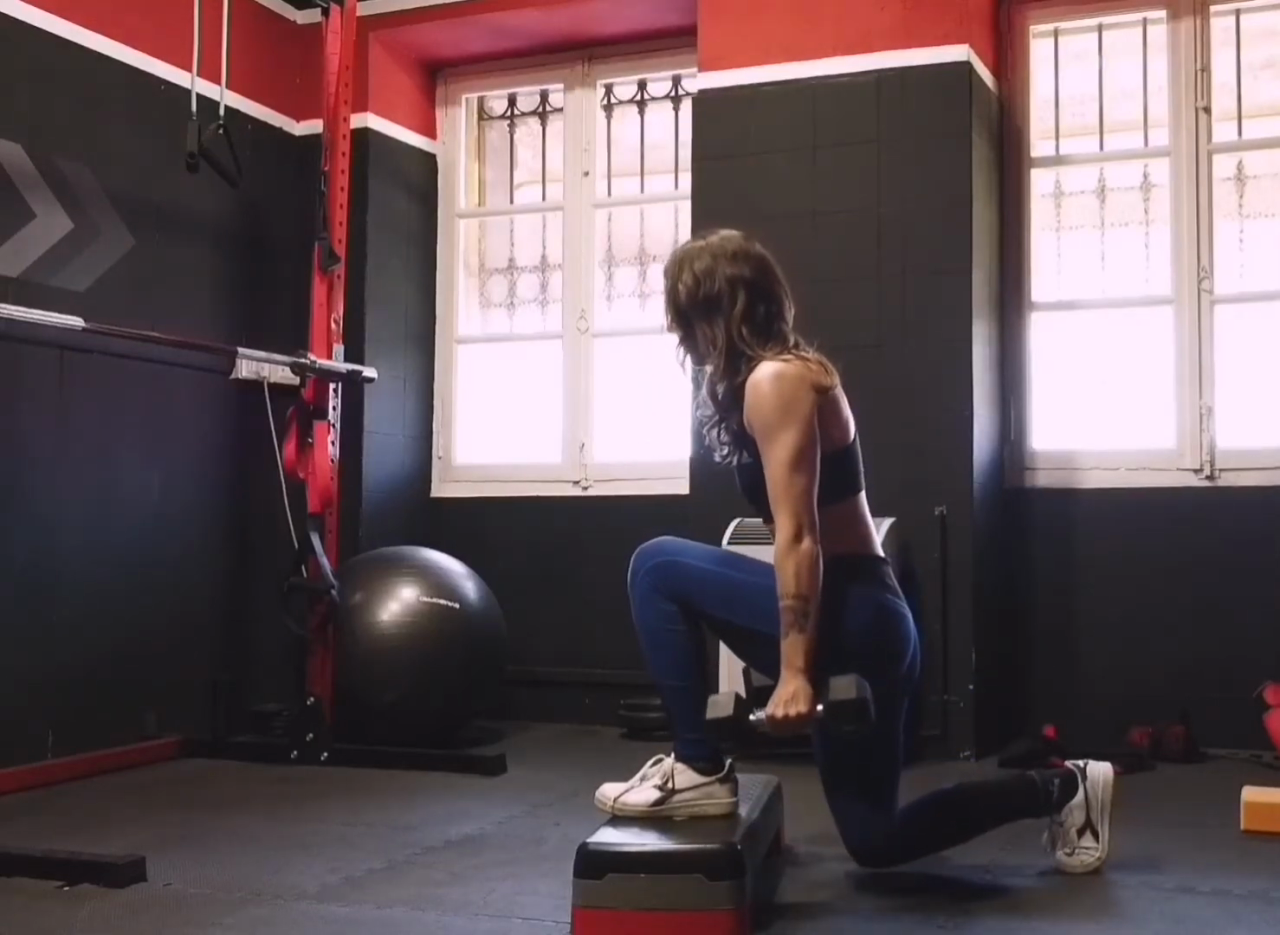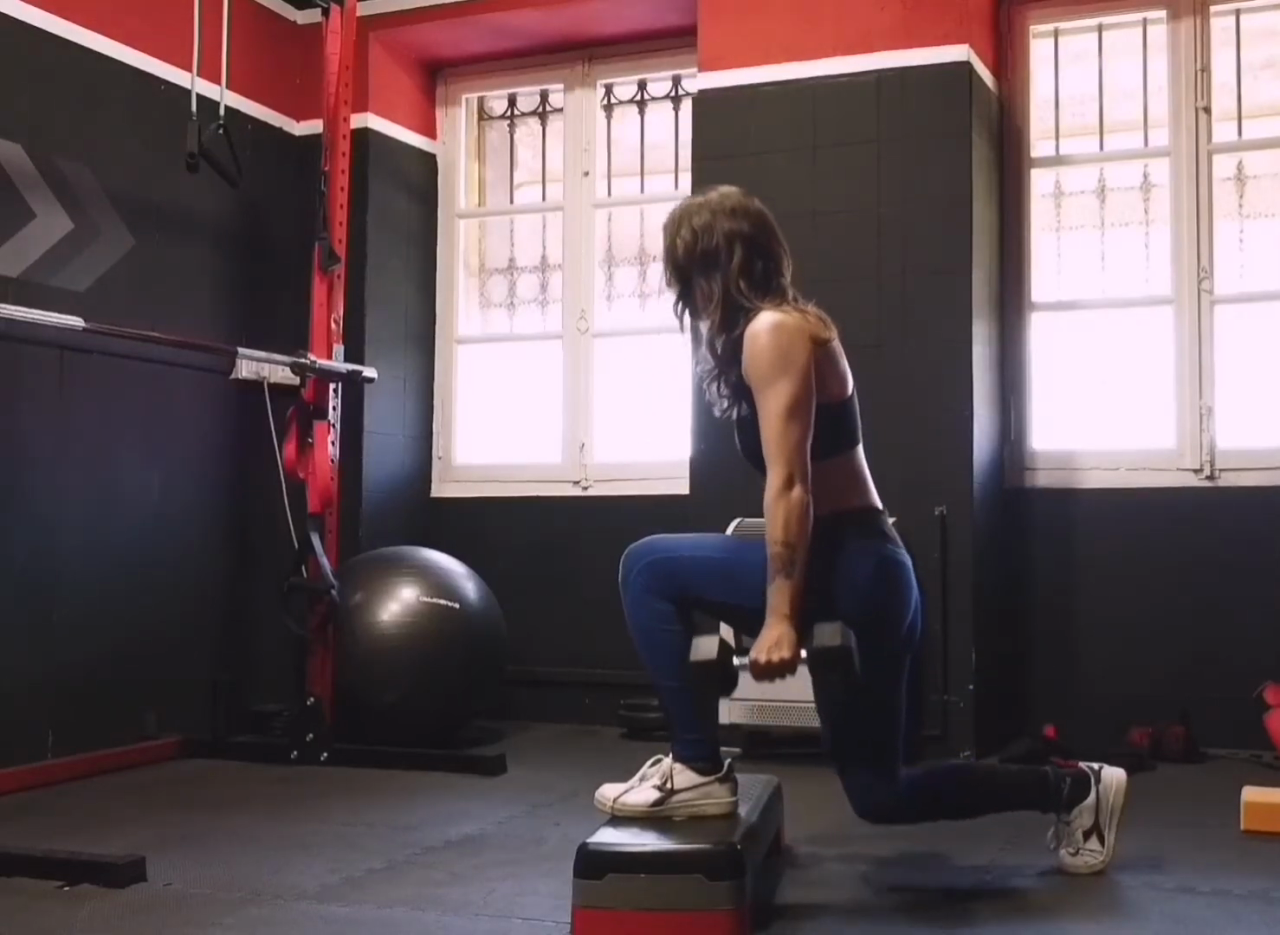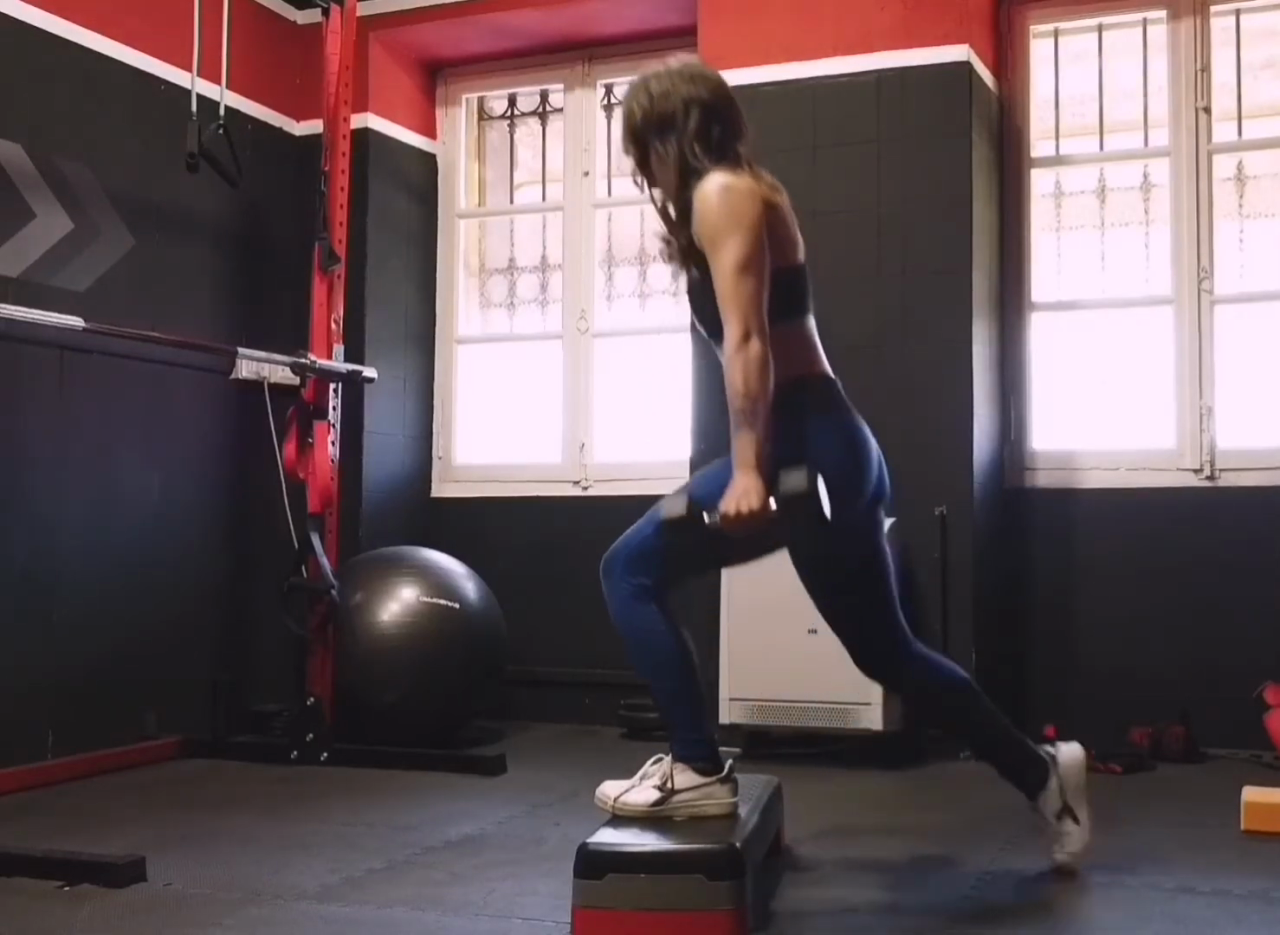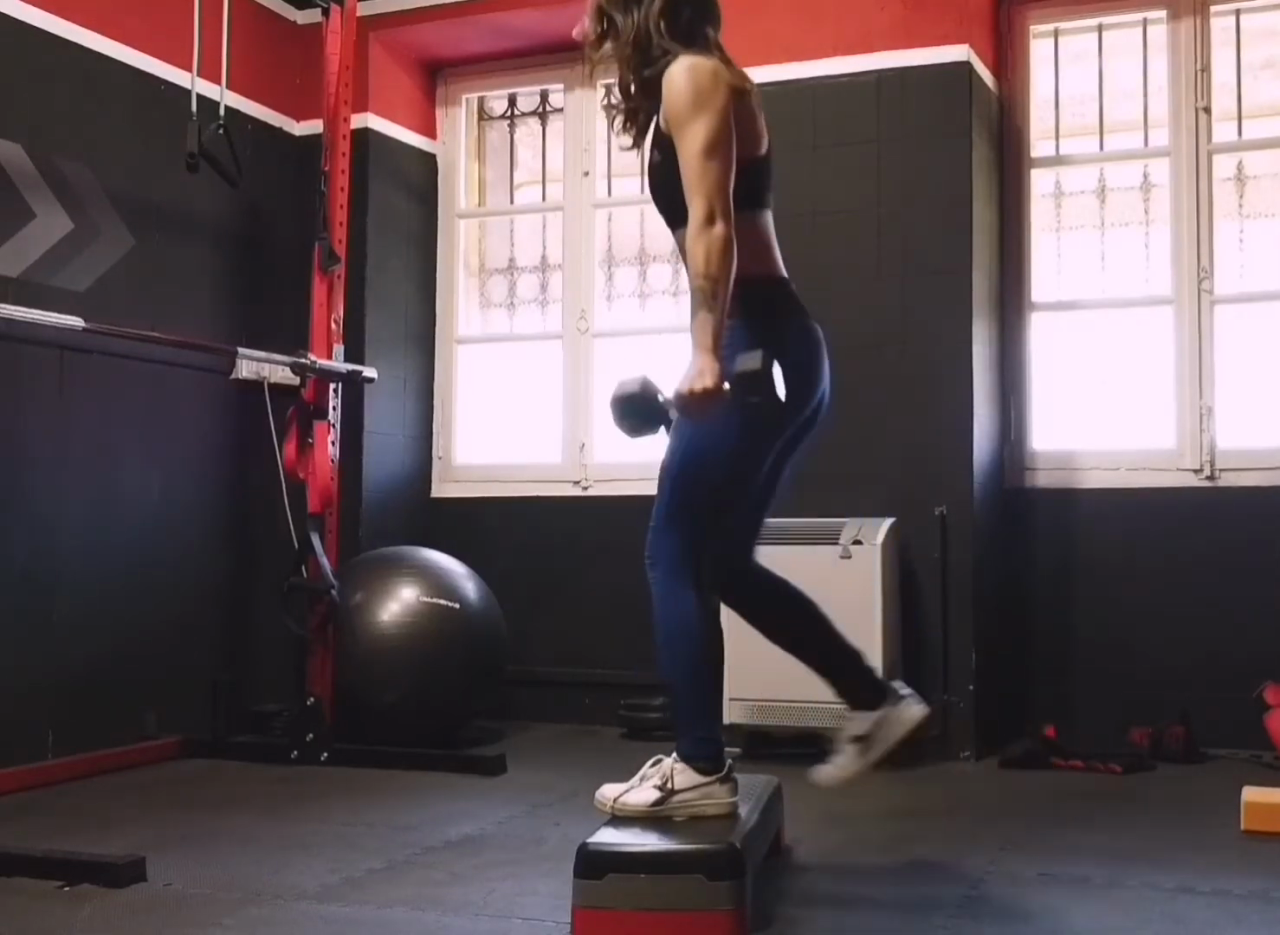
dt=0.3s
person 1, frame 1
left shoulder: (773, 381)
right shoulder: (787, 371)
left elbow: (798, 538)
left wrist: (794, 671)
left hip: (849, 617)
right hip: (859, 611)
left knee: (658, 570)
right knee: (877, 839)
left ankle: (698, 772)
right ankle: (1064, 788)
person 1, frame 2
left shoulder: (772, 330)
right shoulder: (785, 324)
left elbow: (790, 488)
left wrist: (779, 618)
left hip: (848, 570)
right hip: (861, 567)
left knee: (650, 571)
right knee: (880, 793)
left ankle: (698, 774)
right ankle: (1075, 789)
person 1, frame 3
left shoulder: (720, 194)
right shoulder: (743, 193)
left elbow: (746, 345)
left wrist: (747, 471)
right wrist: (754, 461)
left hip: (805, 446)
right hip: (827, 444)
left knee: (632, 572)
right knee: (888, 652)
left ankle: (697, 773)
right ankle: (1042, 770)
person 1, frame 4
left shoulder: (688, 76)
right shoulder: (705, 81)
left elbow: (710, 228)
left wrist: (704, 353)
left hip: (754, 350)
right hip: (777, 349)
left knee: (676, 557)
right knee: (724, 559)
left ankle: (700, 772)
right ankle: (876, 702)
